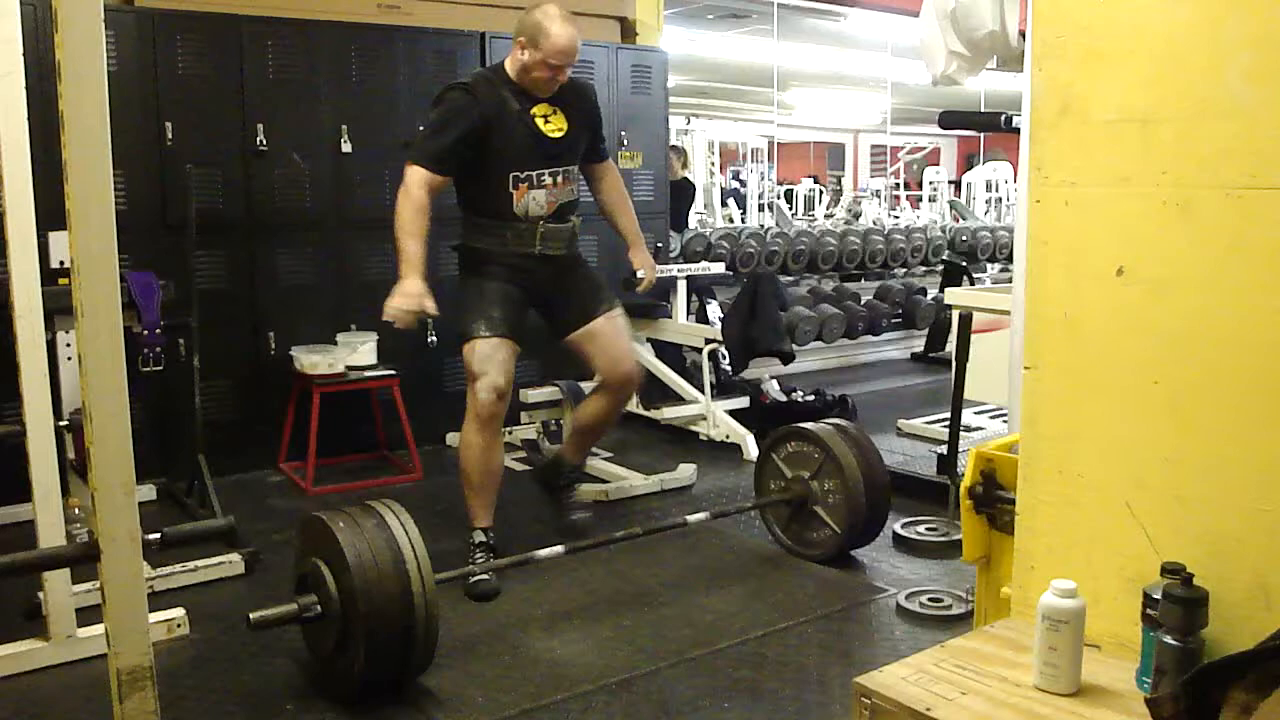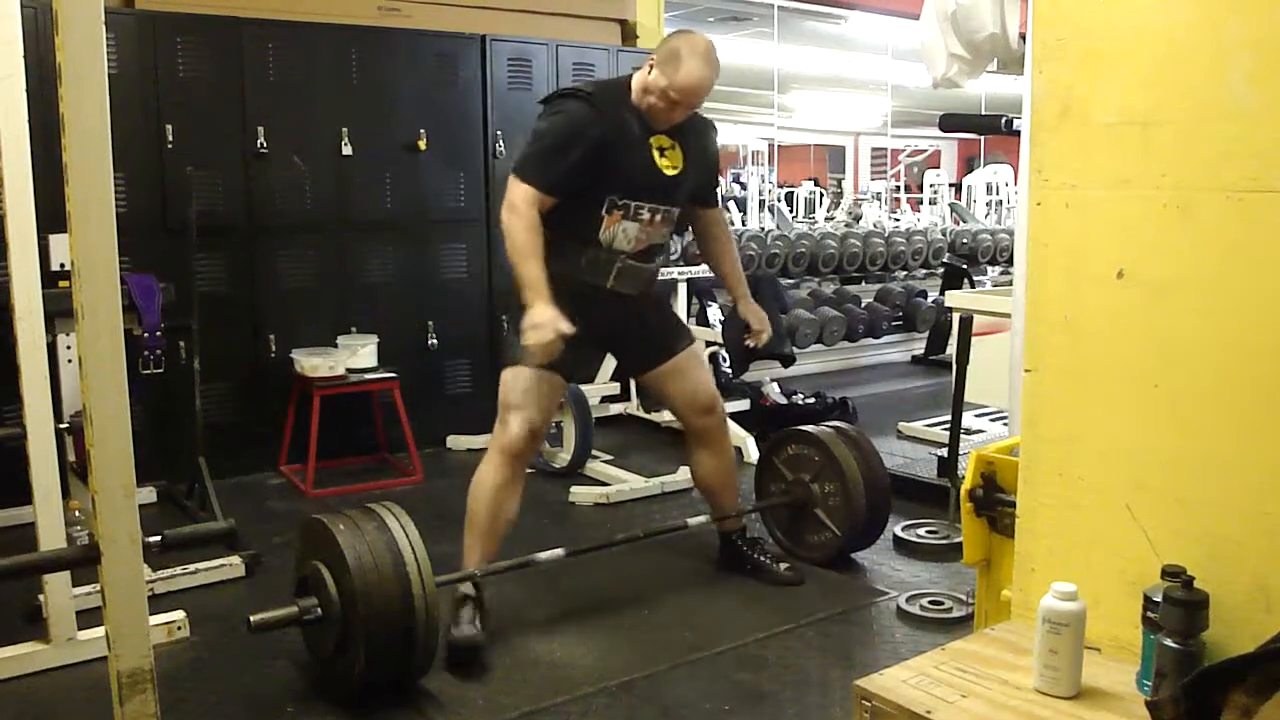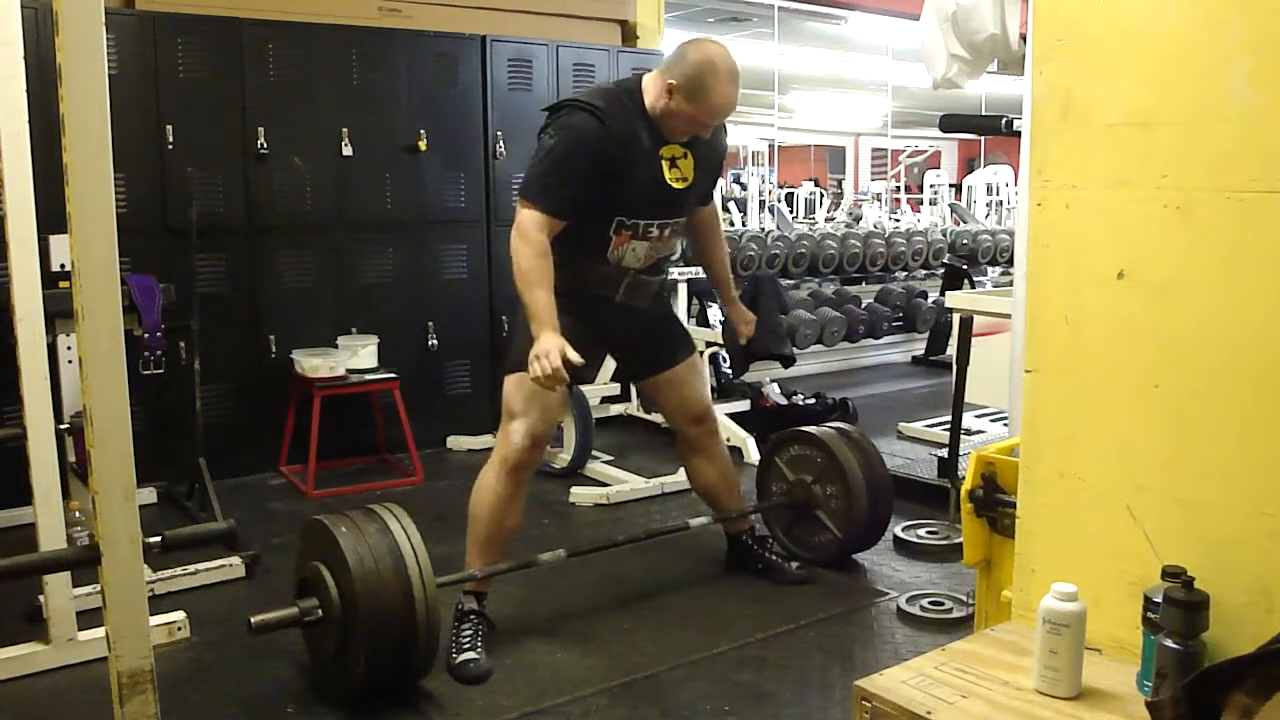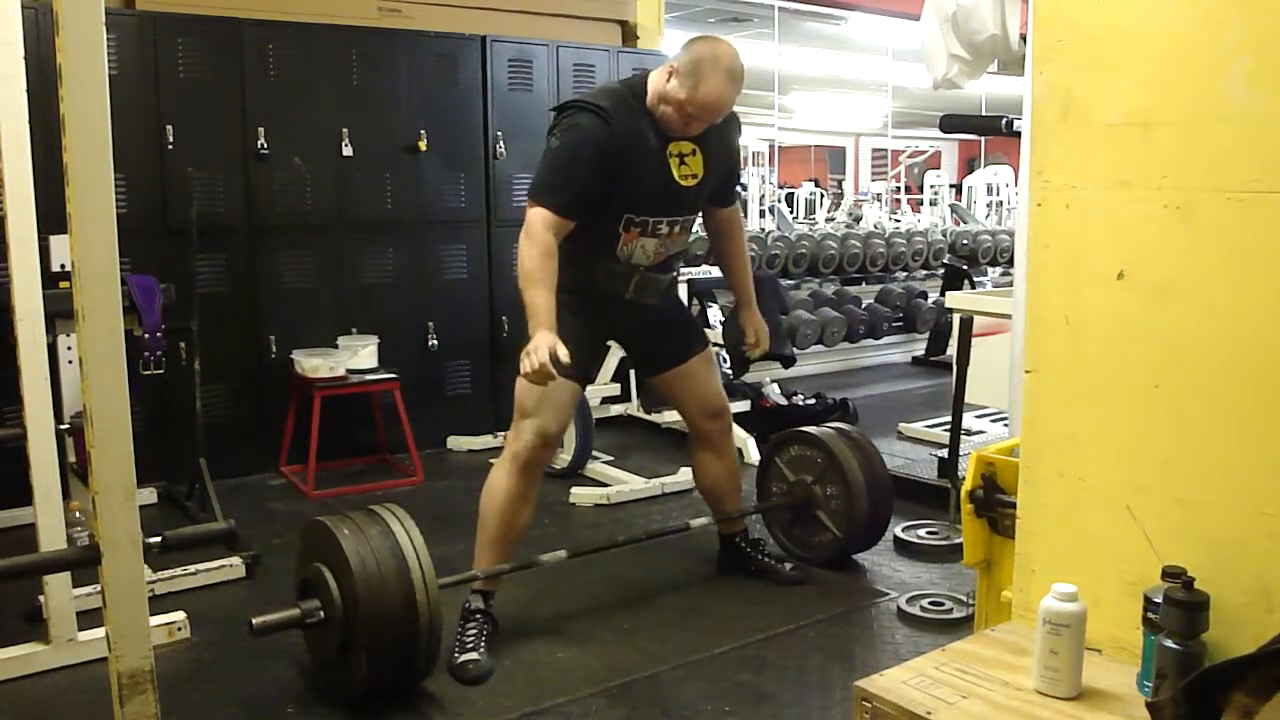
dt=0.7s
person 1, frame 1
left shoulder: (579, 96)
right shoulder: (471, 102)
left elbow: (601, 171)
right elbow: (416, 186)
left wrist: (635, 244)
right wrist: (412, 277)
left hip: (562, 259)
right hip: (494, 265)
left knee: (625, 372)
right knee: (488, 396)
left ankle: (558, 469)
right ankle: (481, 542)
person 1, frame 2
left shoulder: (698, 137)
right shoulder: (584, 116)
left elbow: (709, 221)
right elbow: (519, 206)
left wrist: (744, 299)
right wrist: (538, 303)
left hip: (635, 296)
right hip: (564, 297)
left knee: (707, 410)
right knee: (517, 436)
left ankle: (735, 541)
right ankle: (468, 599)
person 1, frame 3
left shoulder: (705, 133)
right shoulder: (590, 126)
left elbow: (701, 215)
right elbow: (530, 228)
left wrist: (730, 299)
right wrist: (547, 332)
left hip: (642, 295)
right hip: (566, 294)
left knee: (698, 419)
right knee: (521, 443)
left ankle: (744, 542)
right ankle: (470, 609)
person 1, frame 4
left shoulder: (720, 130)
right shoulder: (596, 125)
left elbow: (723, 217)
right elbow: (541, 229)
left wrist: (748, 306)
right wrist: (543, 329)
left hip: (654, 294)
right hip: (578, 295)
left knee: (713, 414)
right knee: (531, 441)
left ankle: (737, 542)
right ankle: (478, 609)
